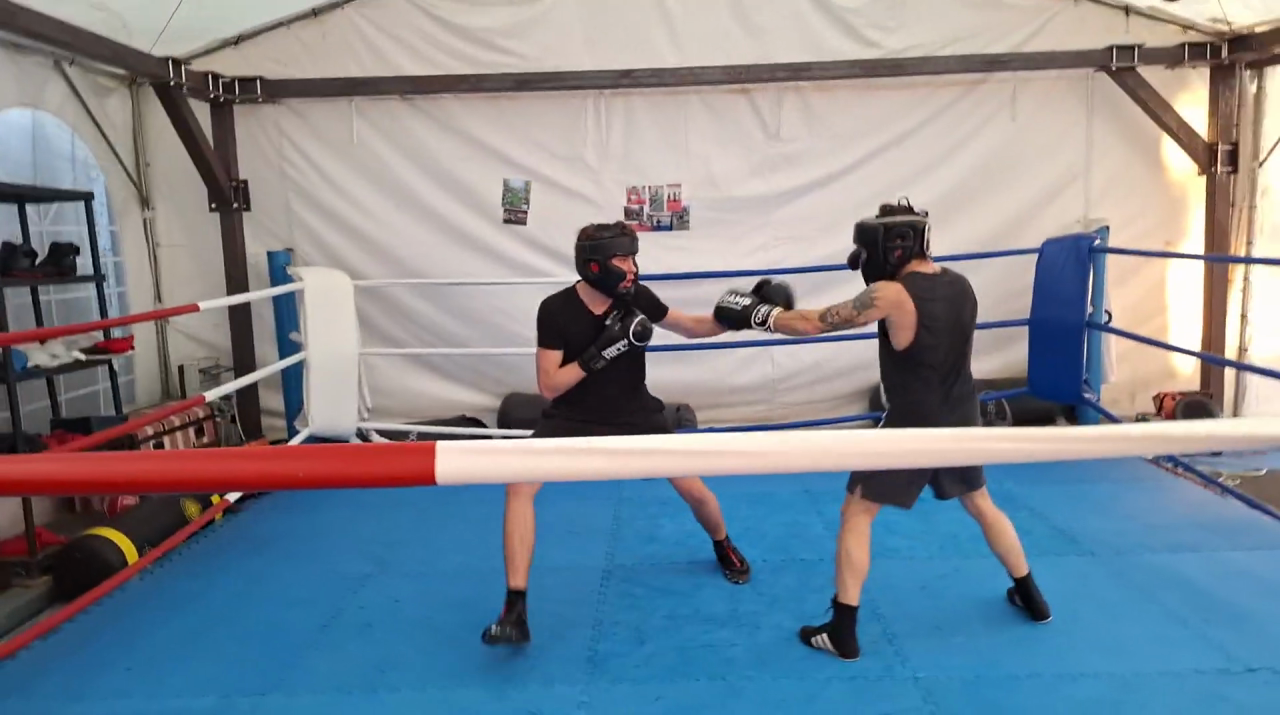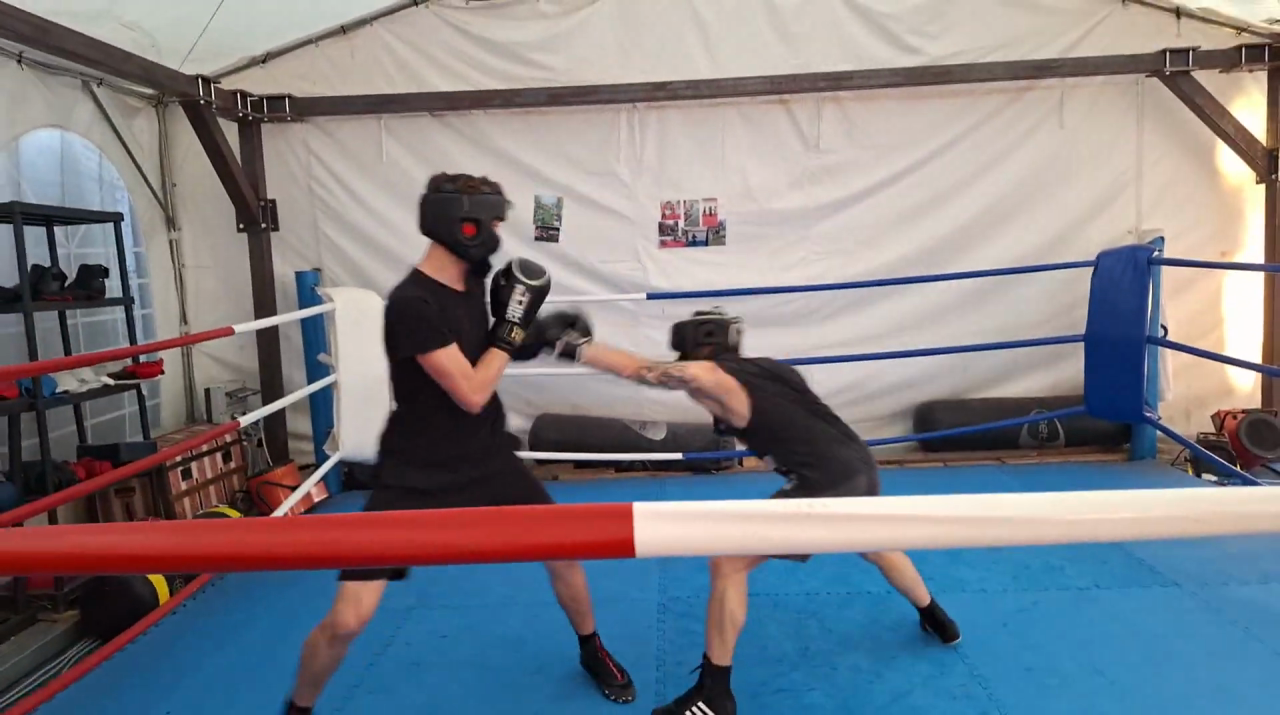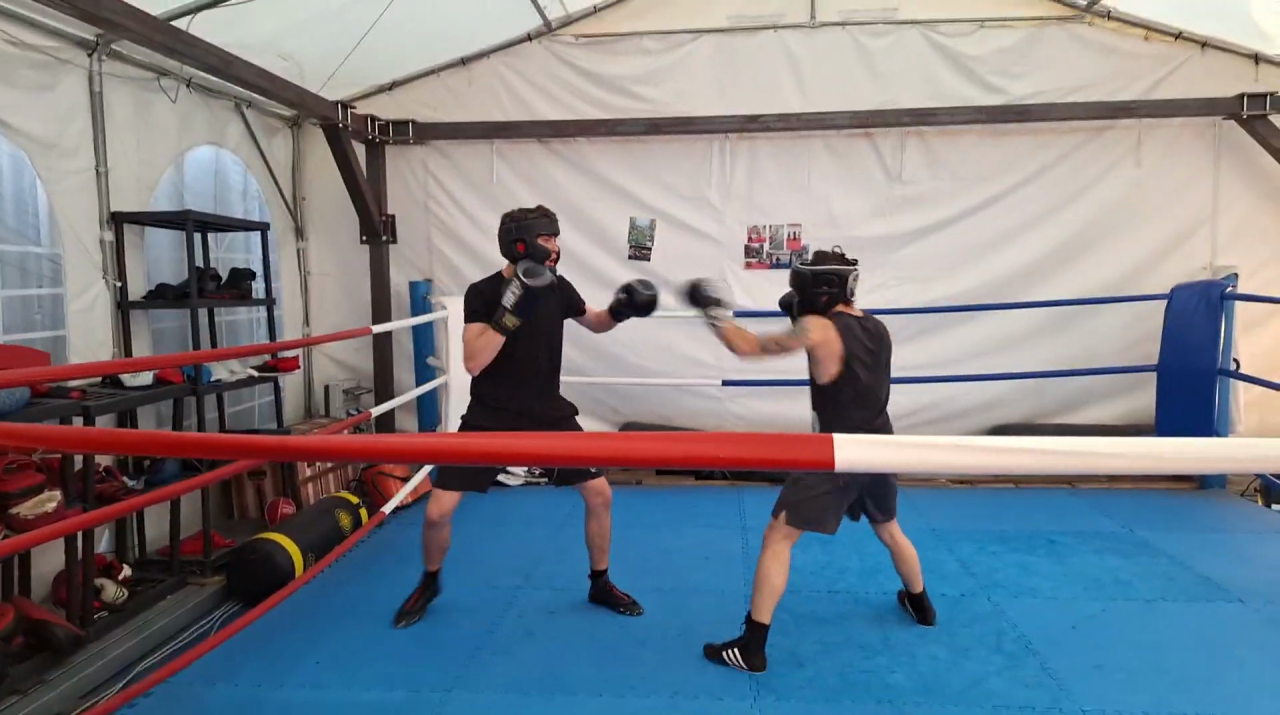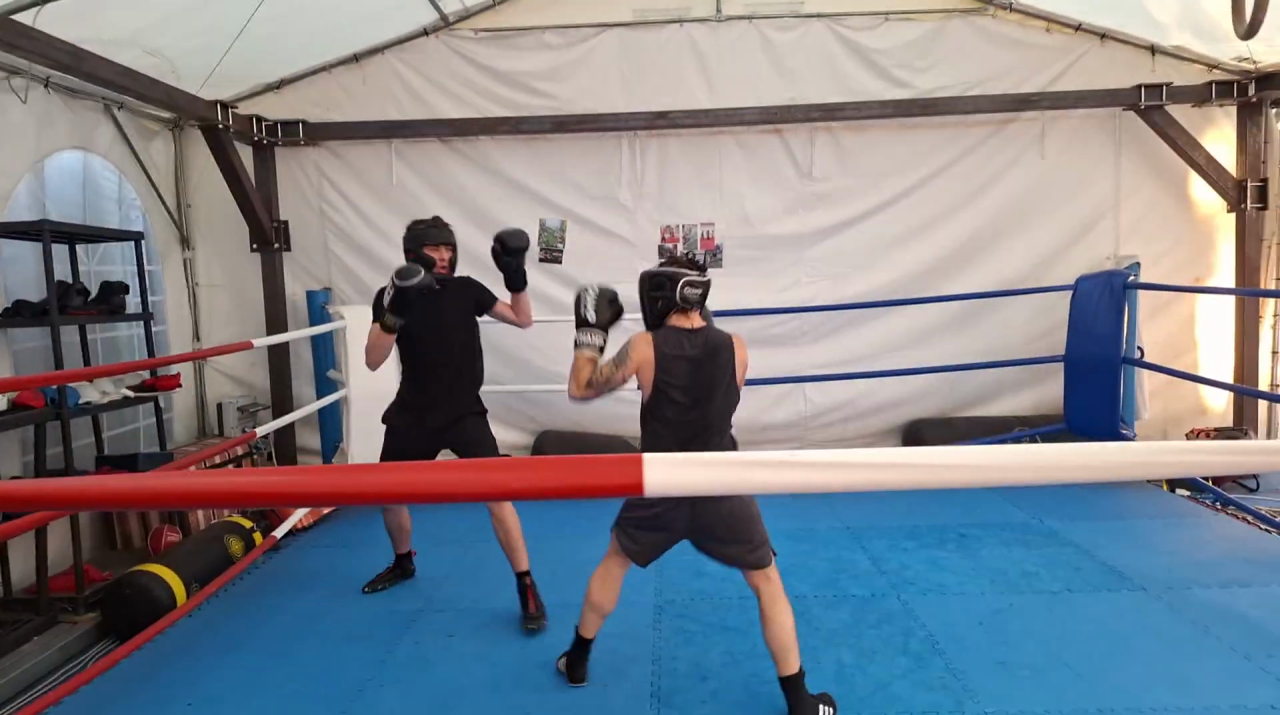
dt=1s
person 1, frame 1
left shoulder: (636, 296)
right shoulder: (556, 310)
left elbow: (685, 326)
right elbow: (549, 387)
right wrist: (601, 352)
left hip: (629, 410)
right hip: (574, 414)
left knee: (691, 488)
right knee: (520, 483)
left ankle: (723, 544)
right ankle: (516, 608)
person 1, frame 2
left shoulder: (471, 279)
right shoulder: (412, 303)
right elbow: (472, 393)
left wrist: (531, 329)
right wrist: (513, 322)
left hip: (485, 457)
right hip: (417, 475)
right knee: (348, 618)
left ankle: (592, 650)
person 1, frame 3
left shoulder: (555, 287)
right shoulder: (483, 294)
left elbow: (596, 323)
right elbow: (474, 364)
left wrist: (625, 305)
right wrist: (510, 310)
left hip: (547, 413)
right hip: (492, 417)
left knee: (600, 494)
right knee: (438, 511)
left ankle: (599, 584)
right ankle: (430, 583)
person 1, frame 4
left shoulder: (467, 290)
right shoulder: (391, 297)
left elbow: (522, 320)
right elbow: (373, 361)
left wrist: (516, 275)
right wrist: (393, 312)
left hip: (464, 411)
right hip: (412, 414)
left ankle: (526, 586)
right ankle: (404, 563)
person 2, frame 1
left shoulder: (889, 294)
right shoulder: (960, 286)
left elbow: (813, 324)
left wrist: (755, 312)
left hip: (911, 426)
right hip: (962, 419)
left knee: (856, 516)
right knee: (980, 505)
left ankle: (843, 631)
right ankle: (1031, 597)
person 2, frame 2
left shoulder: (709, 375)
right shoulder: (770, 369)
left elbow: (637, 368)
left wrist: (572, 343)
left hip: (826, 484)
right hip: (859, 467)
left knee: (729, 567)
right knee: (873, 547)
right ankle: (936, 619)
person 2, frame 3
left shoulder: (819, 328)
right shoulder: (876, 328)
left elbow: (748, 347)
left wrist: (712, 308)
left knee: (778, 540)
right knee: (889, 529)
left ankle: (752, 648)
right ankle: (921, 605)
person 2, frame 4
left shoulder: (644, 347)
right shoulder: (735, 349)
left elbow: (580, 389)
left wrist: (590, 332)
right hip: (719, 488)
left knee: (615, 559)
right knee: (768, 584)
left ankle: (577, 658)
